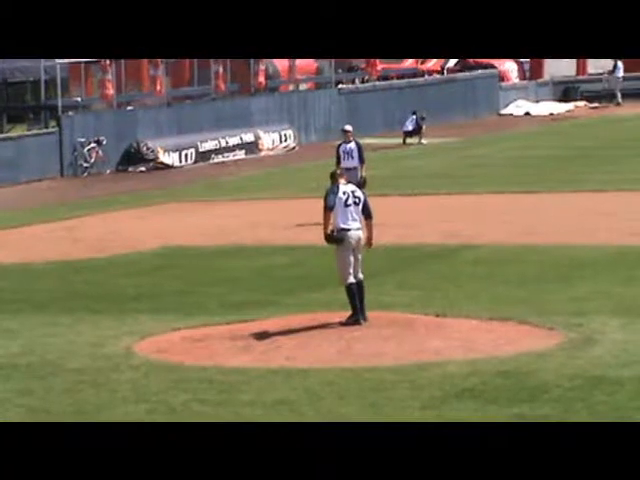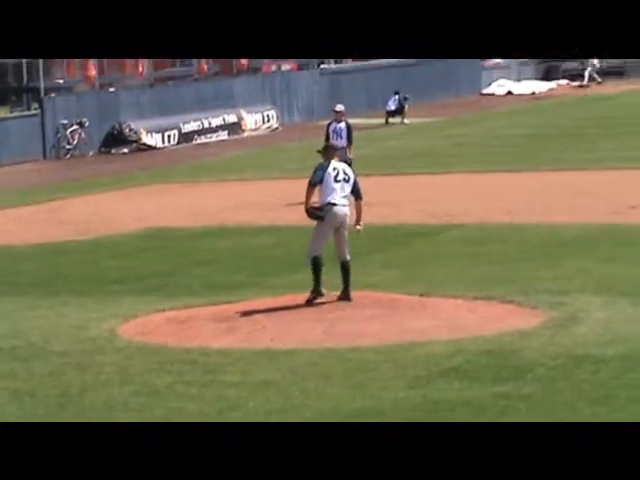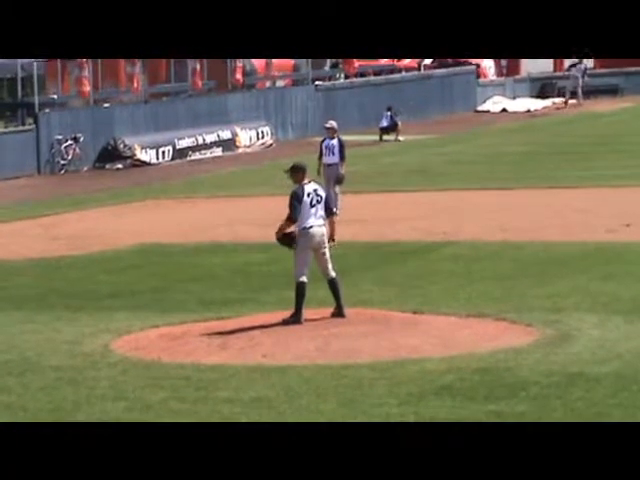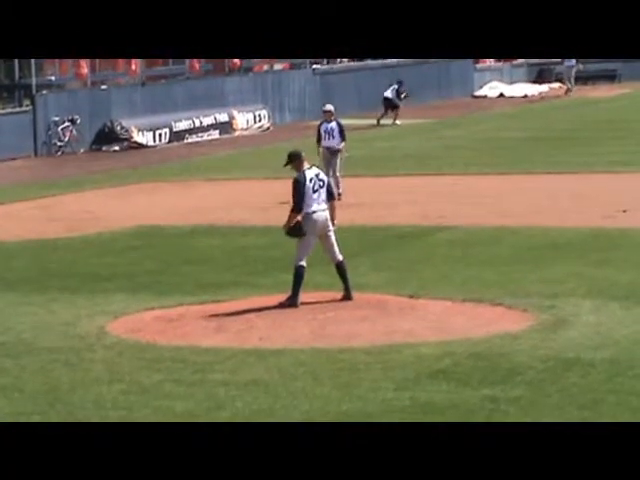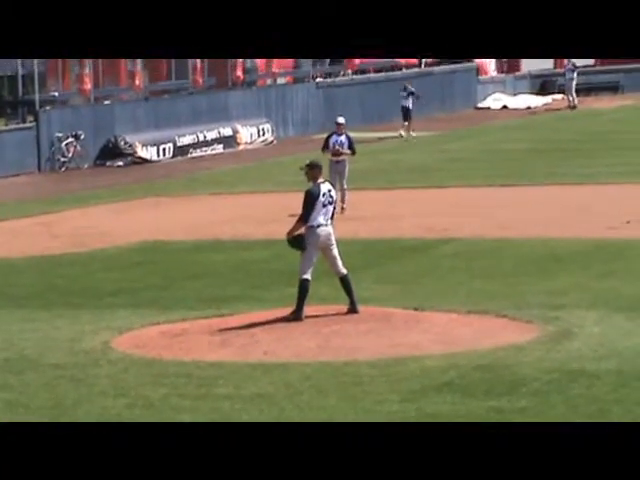
dt=1s
person 1, frame 1
left shoulder: (333, 190)
right shoulder: (358, 191)
left elbow: (328, 209)
right elbow: (368, 216)
left wrist: (326, 230)
right wrist: (369, 236)
left hip: (344, 235)
right hip: (358, 234)
left knee: (347, 277)
right knee: (357, 274)
left ankle: (357, 315)
right ankle: (362, 312)
person 1, frame 2
left shoulder: (324, 166)
right shoulder: (349, 170)
left elbow: (312, 184)
right elbow: (358, 197)
left wrist: (307, 204)
right wrist: (359, 219)
left hip: (330, 210)
right hip: (345, 211)
left knee: (314, 250)
right knee: (344, 253)
left ankle: (317, 287)
right ankle: (346, 291)
person 1, frame 3
left shoulder: (297, 192)
right shoulder: (320, 188)
left elbow: (293, 218)
right elbow: (331, 214)
left wrist: (281, 230)
right wrist: (332, 234)
left hip: (306, 234)
right hip: (321, 231)
left knee: (301, 275)
right knee: (329, 271)
left ankle: (298, 314)
right ankle: (339, 307)
person 1, frame 4
left shoulder: (299, 179)
right shoulder: (320, 173)
left elbow: (298, 207)
right elbow: (332, 198)
left wrist: (288, 224)
right wrist: (333, 219)
left hip: (311, 218)
right hip: (325, 216)
left knee: (300, 259)
right knee: (336, 255)
left ankle: (294, 298)
right ankle: (347, 291)
person 1, frame 5
left shoulder: (312, 191)
right shoulder: (331, 188)
left elbow: (305, 217)
left wrist: (291, 232)
left hip: (314, 232)
right hip: (328, 230)
left knee: (305, 273)
right knee: (339, 269)
left ankle: (299, 312)
right ankle: (353, 304)
